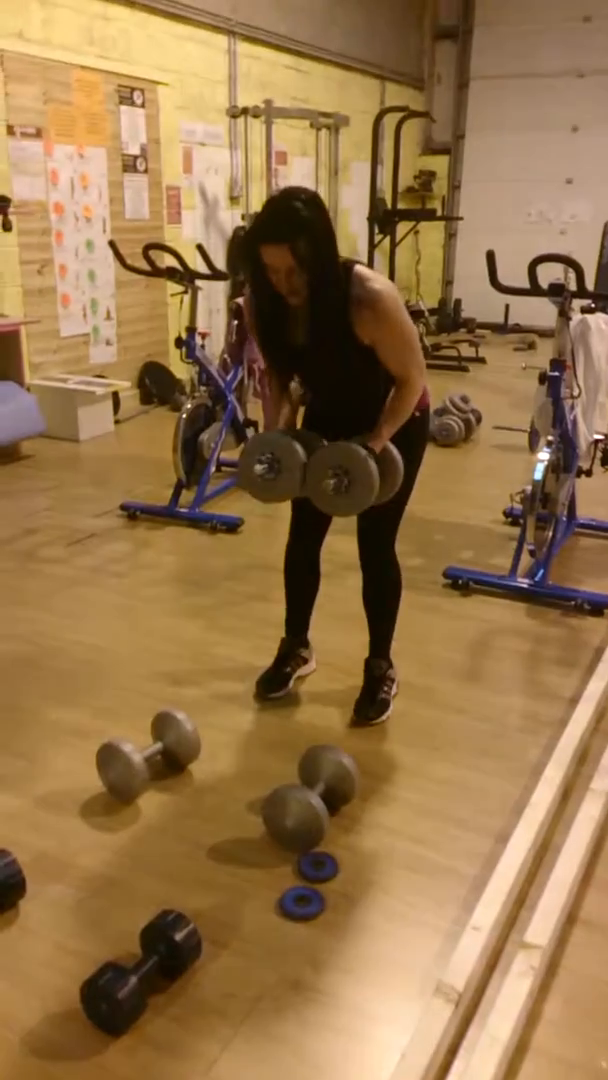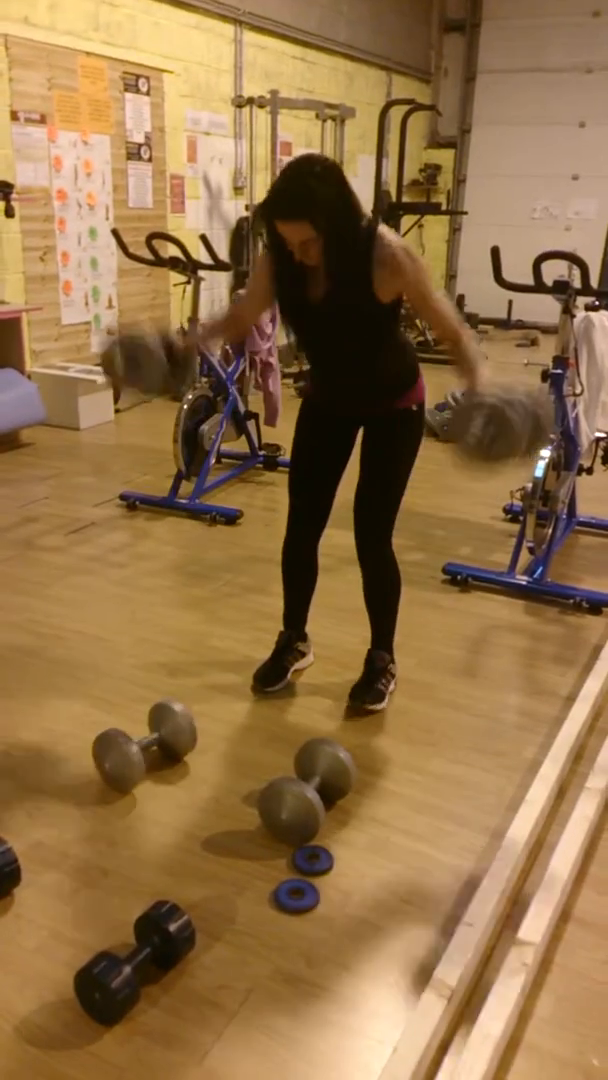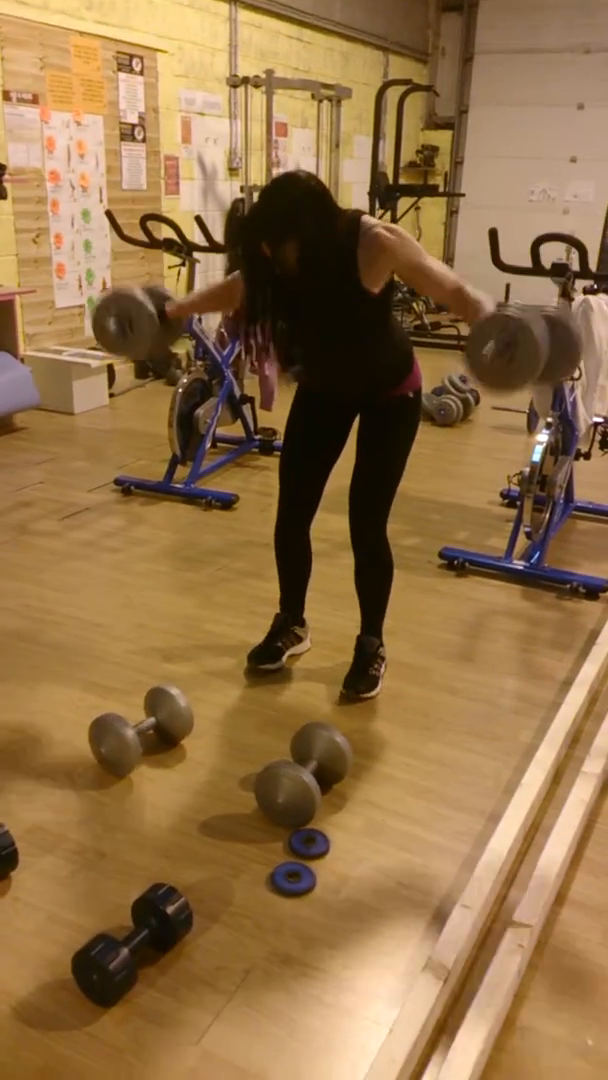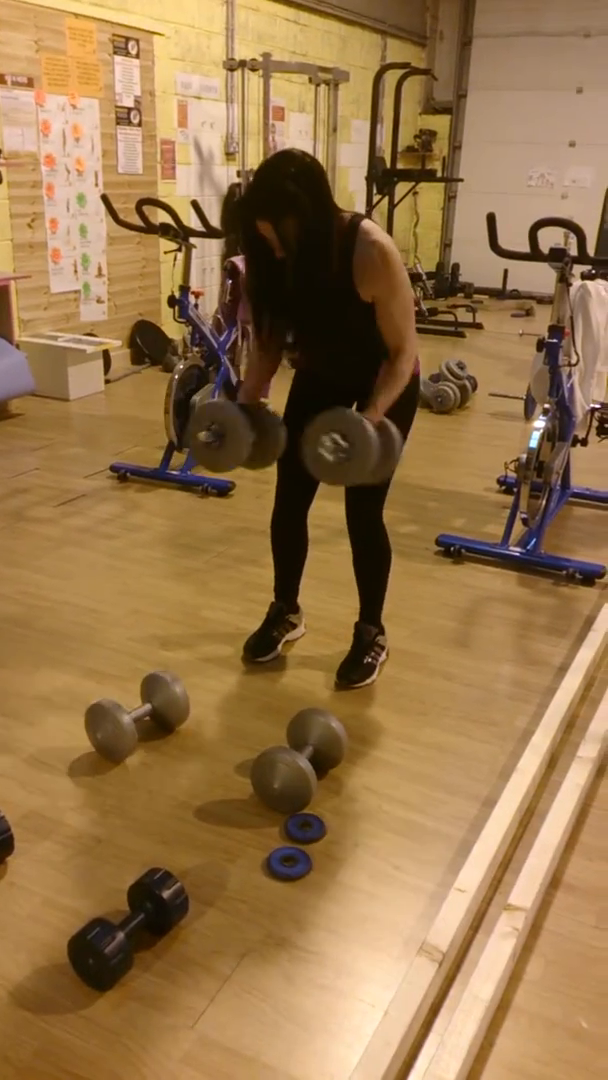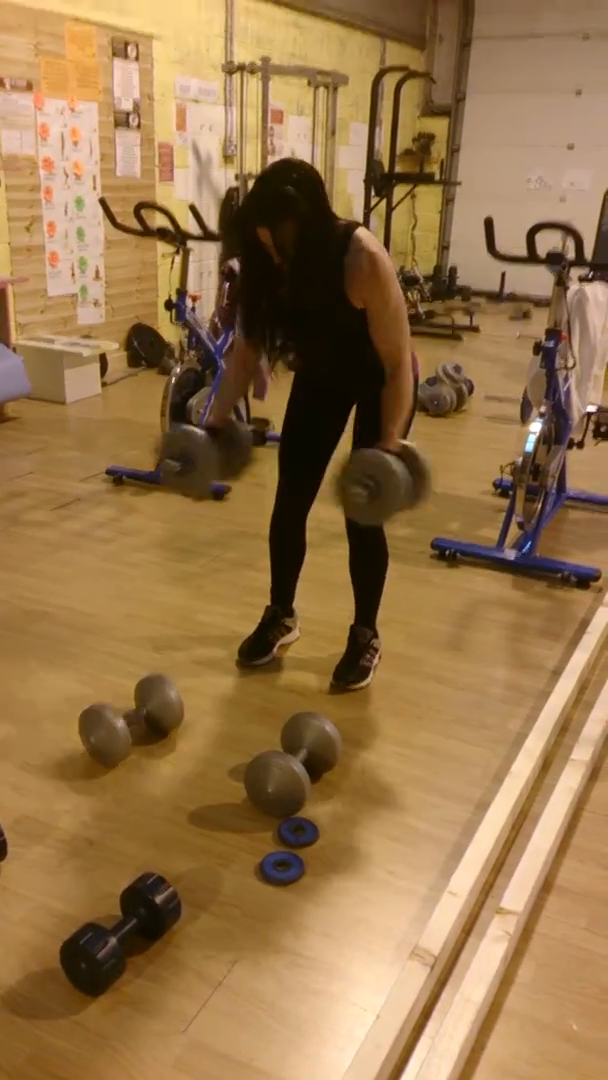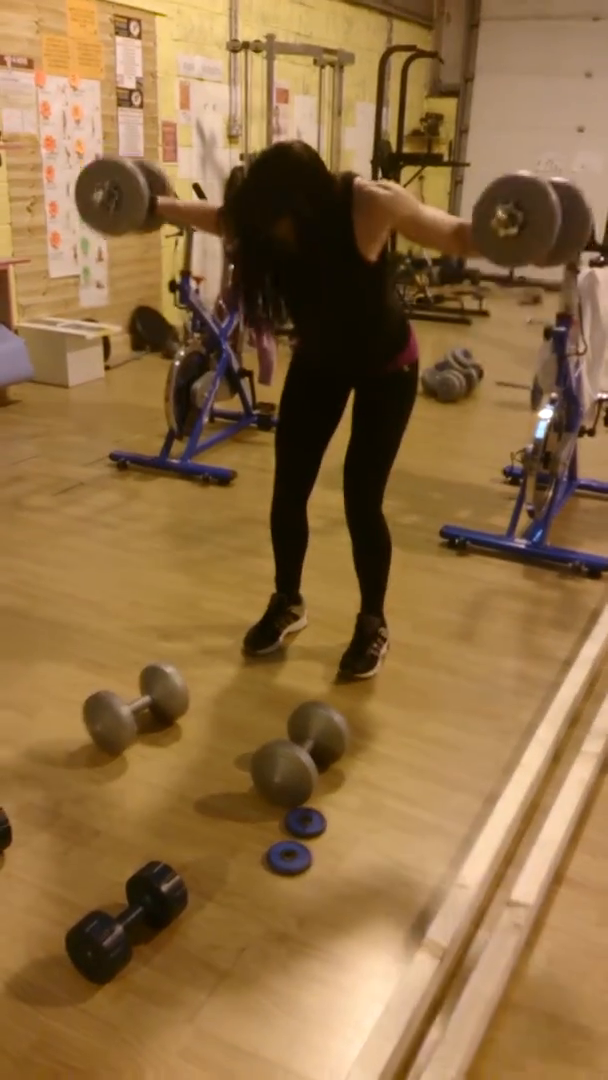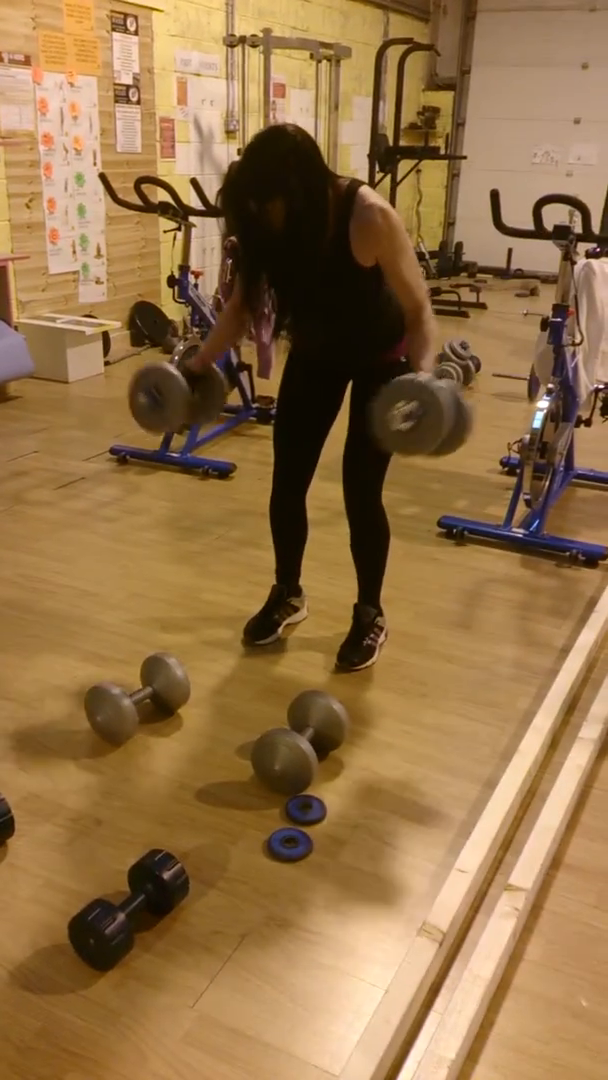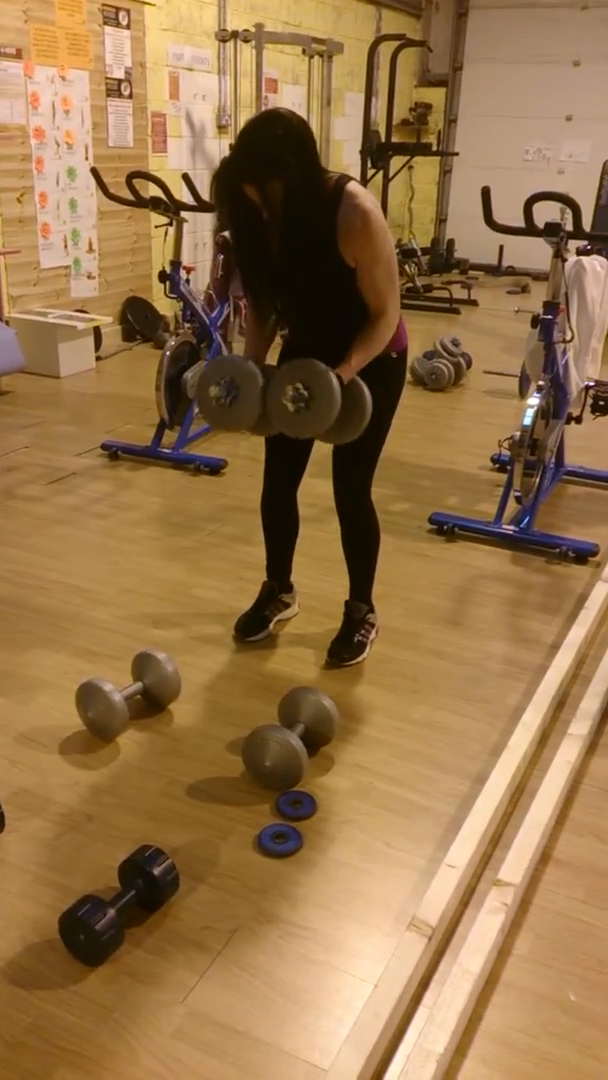
dt=0.5s
person 1, frame 1
left shoulder: (369, 298)
right shoulder: (262, 302)
left elbow: (412, 377)
right elbow: (278, 376)
left wrist: (374, 443)
right wrist: (278, 435)
left hip: (394, 418)
right hip: (327, 415)
left knee: (375, 542)
right knee: (303, 535)
left ankle: (381, 668)
right ankle: (295, 648)
person 1, frame 2
left shoulder: (386, 257)
right shoulder: (281, 261)
left elbow: (449, 329)
right elbow: (243, 317)
left wrist: (479, 390)
left hip: (393, 406)
right hip: (326, 401)
left knee: (371, 536)
right knee: (301, 526)
left ankle: (383, 660)
right ankle: (294, 640)
person 1, frame 3
left shoulder: (374, 244)
right shoulder: (276, 256)
left elbow: (455, 292)
right elbow: (236, 292)
right wrist: (178, 307)
left hip: (389, 392)
right hip: (322, 388)
left knee: (366, 523)
right knee: (291, 512)
left ankle: (372, 645)
right ankle: (290, 624)
person 1, frame 4
left shoulder: (372, 252)
right shoulder: (271, 254)
left elbow: (402, 349)
right elbow: (266, 336)
left wrist: (370, 420)
right wrist: (246, 402)
left hip: (382, 384)
right hip: (317, 376)
left knee: (362, 509)
right knee: (289, 499)
left ankle: (371, 633)
right ankle: (285, 612)
person 1, frame 5
left shoulder: (364, 260)
right shoulder: (266, 262)
left elbow: (397, 362)
right elbow: (249, 344)
left wrist: (390, 447)
right wrist: (218, 417)
left hip: (378, 385)
right hip: (318, 379)
right knee: (289, 501)
left ankle: (365, 636)
right ankle: (280, 615)
person 1, frame 6
left shoulder: (369, 204)
right shoulder: (269, 215)
left elbow: (453, 234)
right elbow: (221, 219)
right wrist: (159, 207)
left hip: (385, 365)
right hip: (316, 359)
left knee: (361, 500)
right knee: (289, 489)
left ankle: (373, 624)
right ankle: (286, 603)
person 1, frame 7
left shoulder: (369, 217)
right shoulder: (268, 223)
left elbow: (418, 307)
right elbow: (243, 302)
left wrist: (426, 377)
right wrist: (199, 362)
left hip: (380, 359)
right hip: (313, 355)
left knee: (361, 492)
right knee: (287, 483)
left ankle: (370, 614)
right ankle: (287, 595)
person 1, frame 8
left shoulder: (355, 213)
right shoulder: (256, 215)
left elbow: (386, 311)
right elbow: (261, 299)
left wrist: (341, 379)
right wrist: (251, 365)
left hip: (370, 357)
right hip: (303, 349)
left knee: (350, 487)
right knee: (278, 477)
left ankle: (361, 611)
right ankle: (277, 591)
